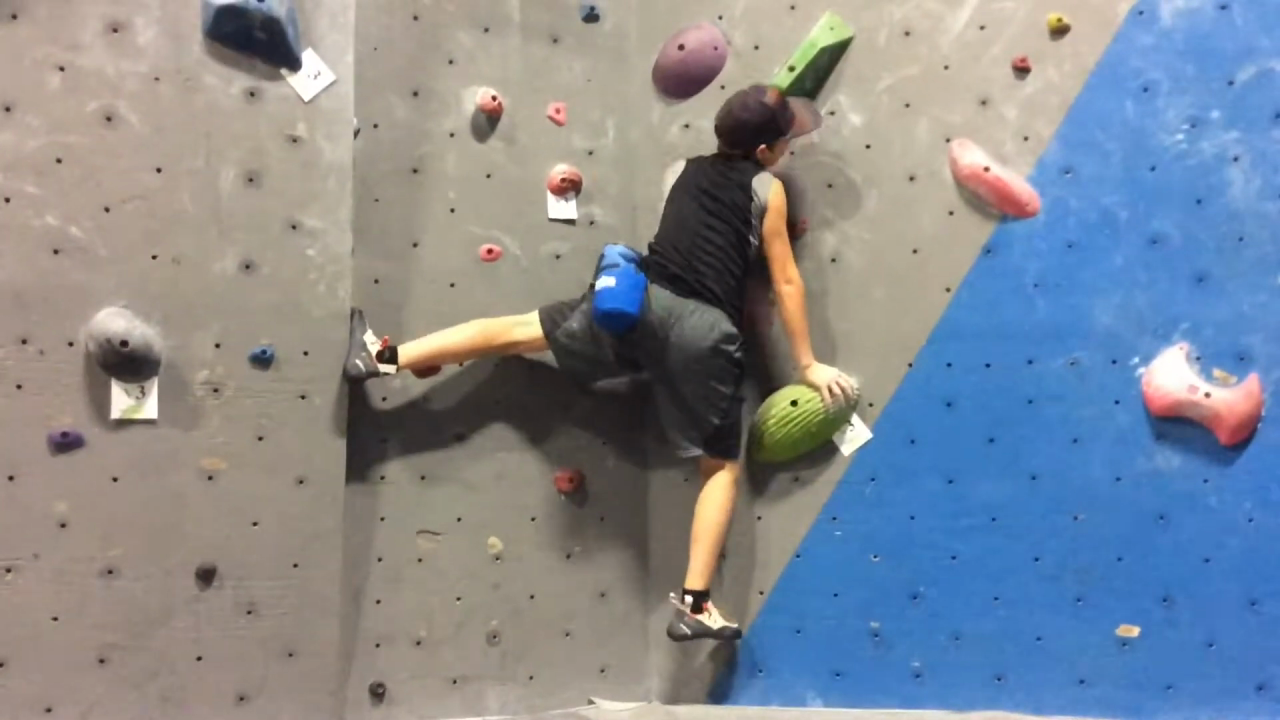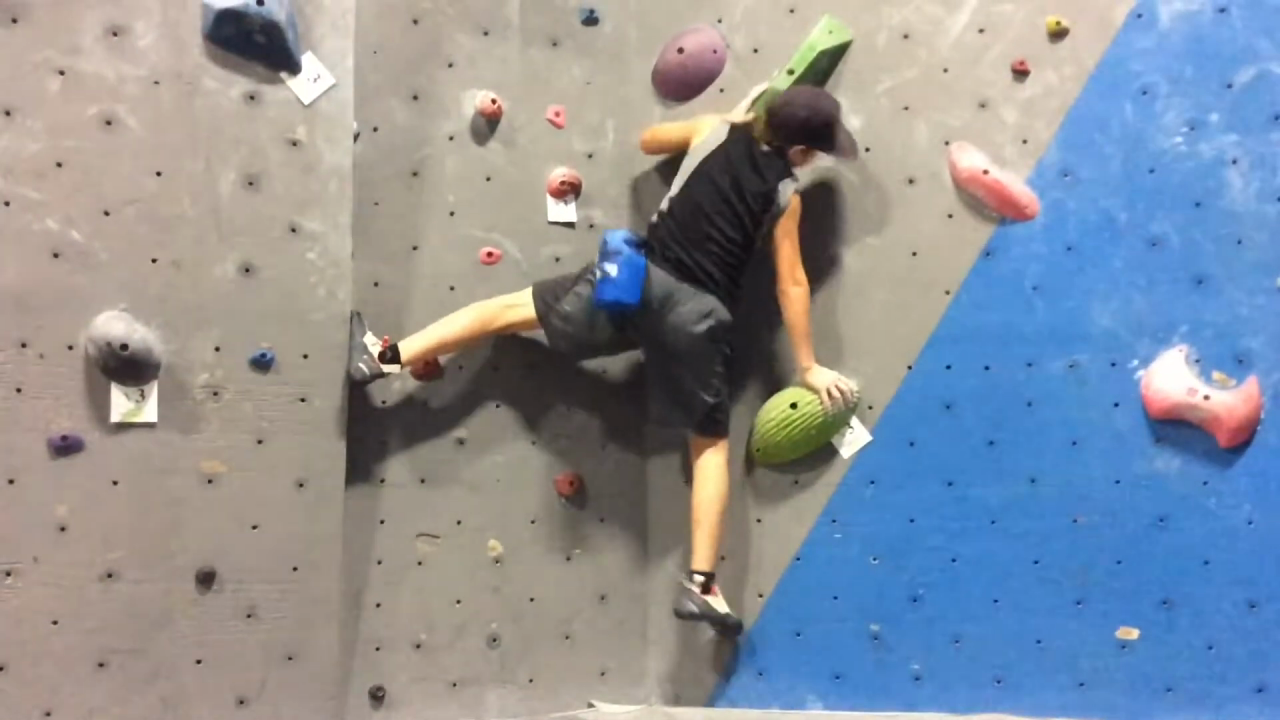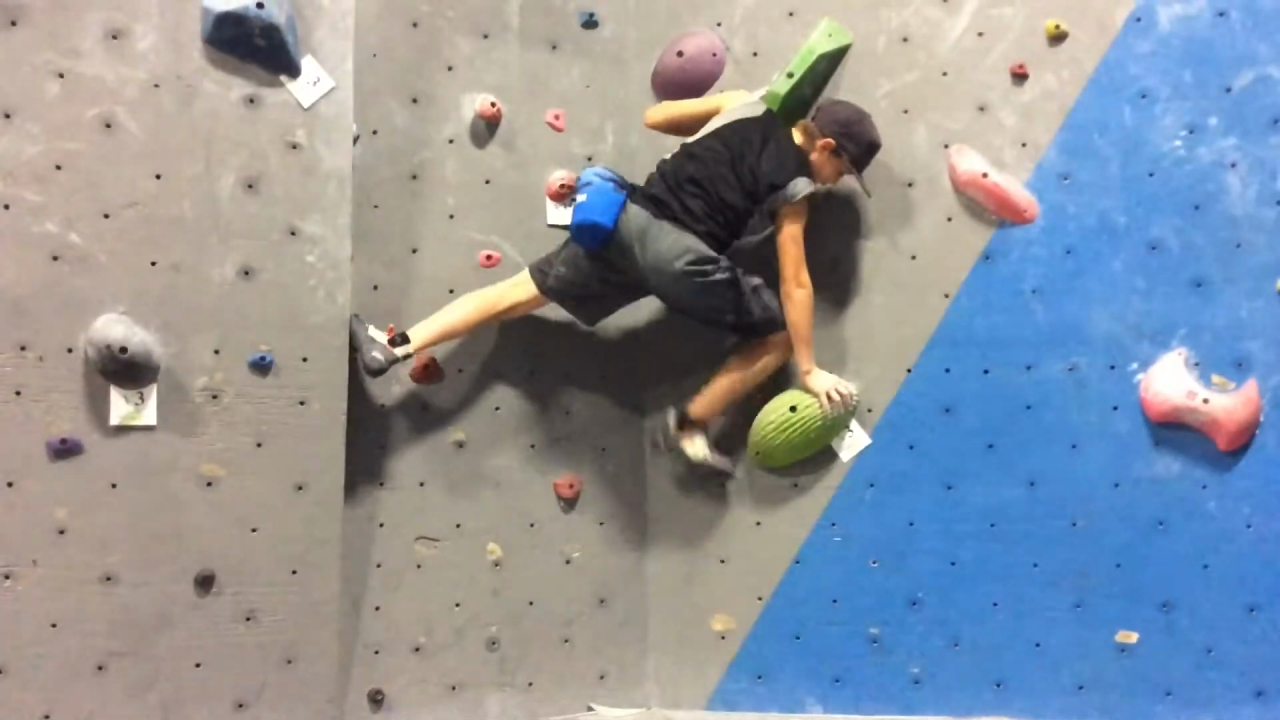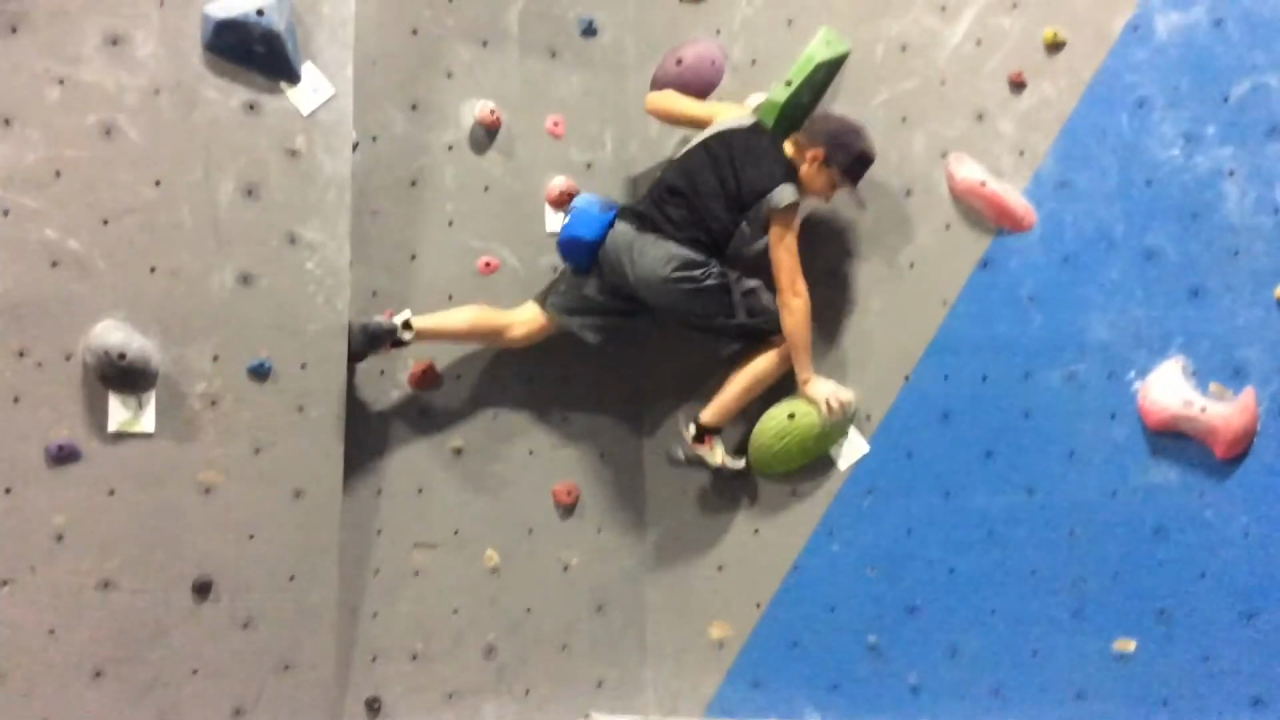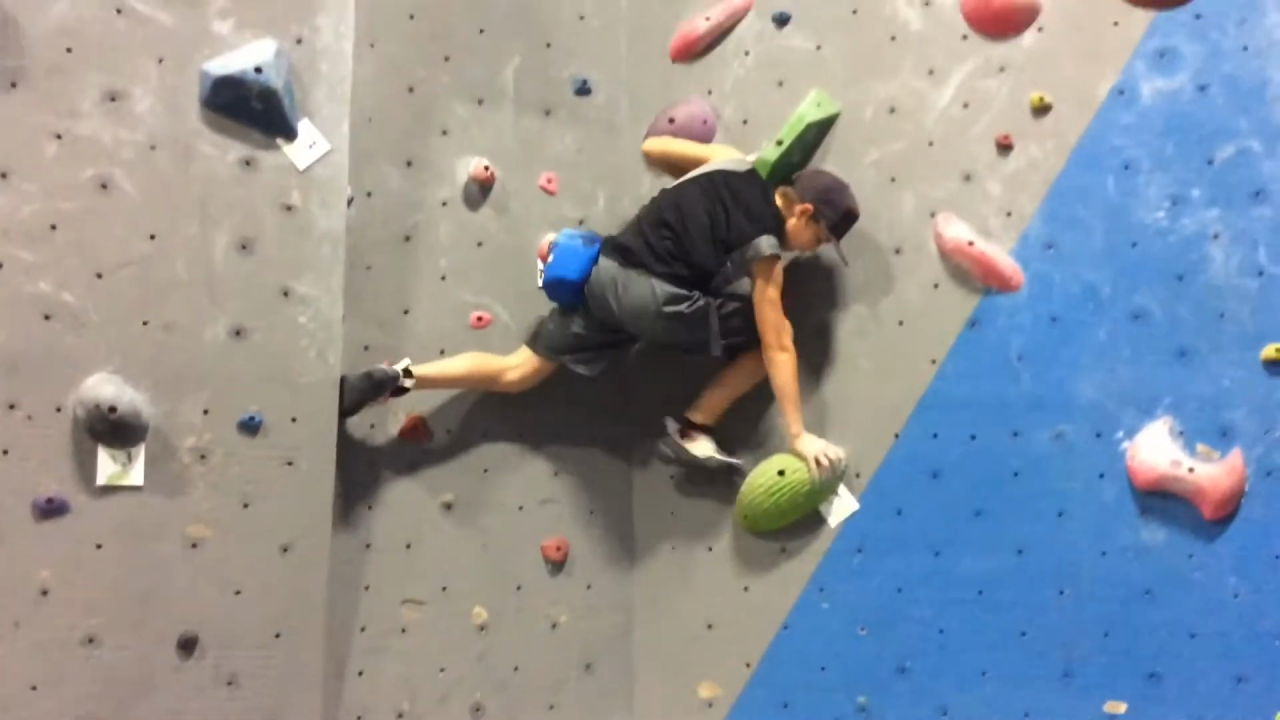
dt=0.5s
person 1, frame 1
left shoulder: (683, 172)
right shoulder: (768, 190)
right elbow: (786, 282)
right wrist: (808, 365)
left hip: (641, 298)
right hip: (704, 331)
left knee: (516, 330)
right knee: (721, 469)
left ankle: (383, 355)
right ankle: (694, 604)
person 1, frame 2
left shoulder: (716, 132)
right shoulder: (786, 192)
left elbow: (649, 139)
right elbow: (792, 283)
right wrist: (808, 368)
left hip: (641, 276)
right hip: (699, 314)
left knee: (510, 309)
right knee: (711, 447)
left ankle: (385, 356)
right ankle: (701, 584)
person 1, frame 3
left shoulder: (743, 106)
right shoulder: (797, 186)
left elbow: (654, 118)
right elbow: (795, 285)
right wrist: (808, 370)
left hip: (630, 218)
right hip: (682, 257)
left knee: (516, 292)
right knee: (777, 336)
left ankle: (394, 345)
right ankle: (691, 424)
person 1, frame 4
left shoulder: (736, 119)
right shoulder: (783, 197)
left elbow: (655, 101)
right elbow: (793, 293)
right wrist: (809, 378)
left hip: (622, 237)
right hip: (673, 267)
left knee: (517, 327)
right knee: (782, 336)
left ankle: (396, 329)
right ankle: (704, 434)
person 1, frame 5
left shoulder: (731, 163)
right shoulder: (767, 248)
left elbow: (651, 147)
right elbow: (778, 347)
right wrist: (797, 433)
left hip: (603, 271)
right hip: (653, 300)
left knee: (515, 372)
right knee: (760, 336)
left ankle: (396, 378)
right ankle: (693, 428)
